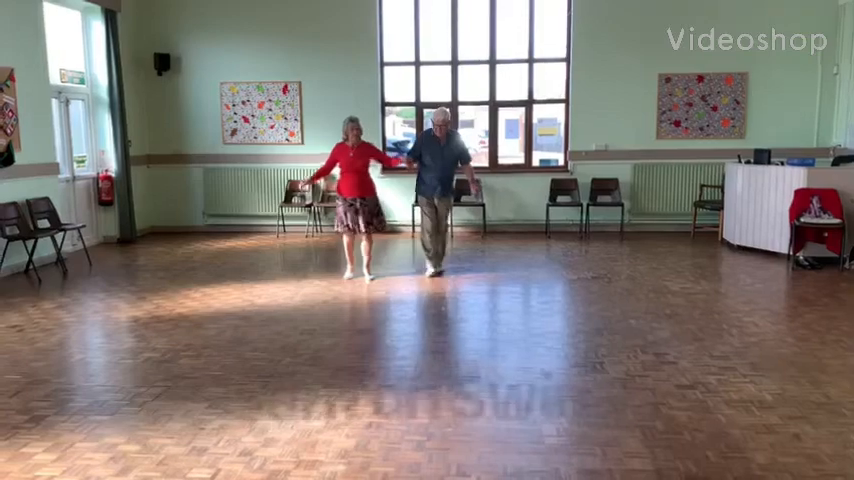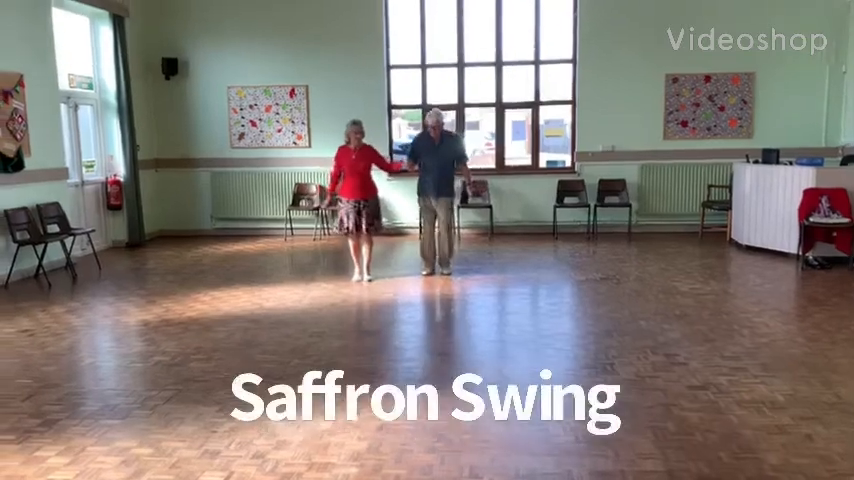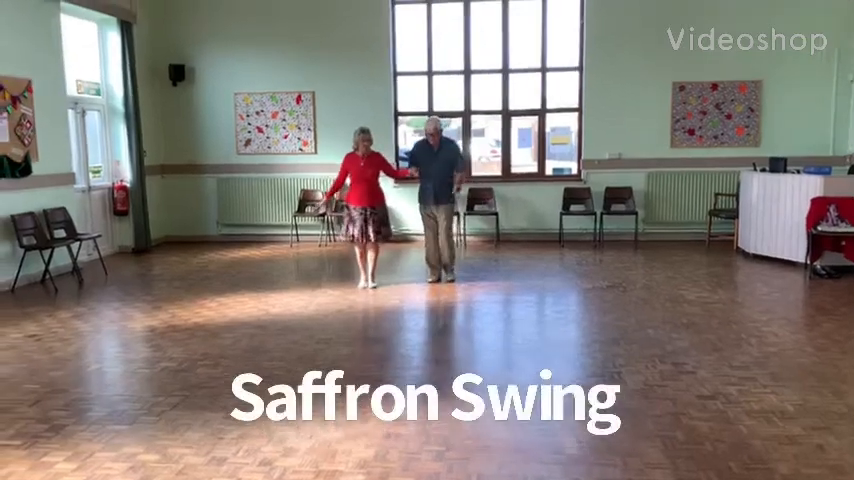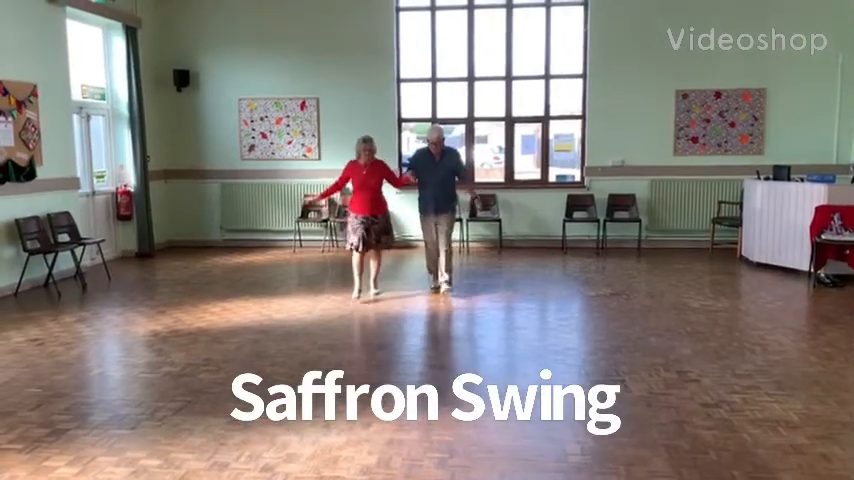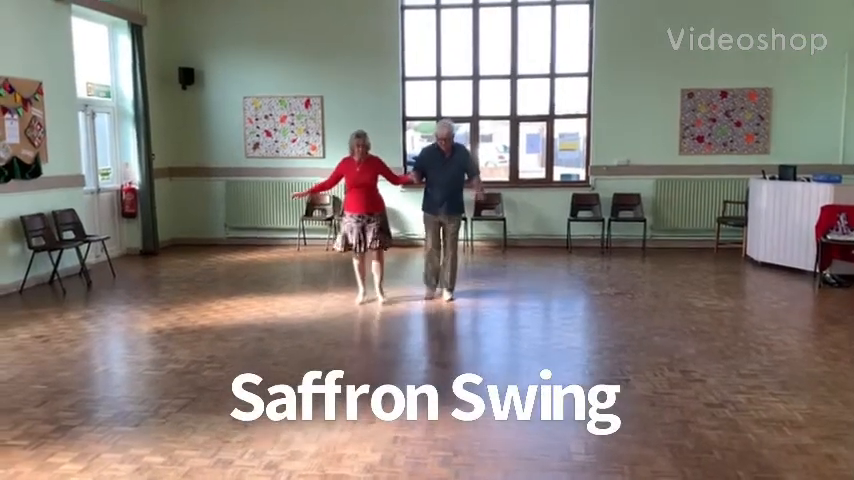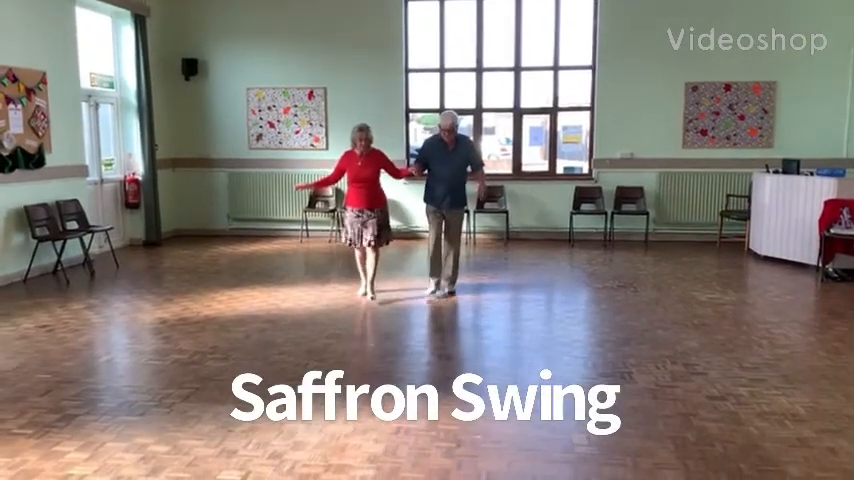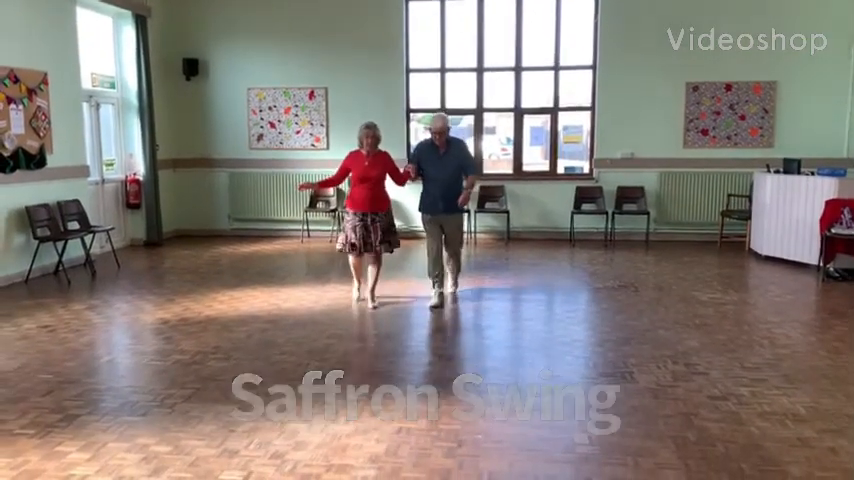
dt=0.5s
person 1, frame 1
left shoulder: (456, 138)
right shoulder: (424, 138)
left elbow: (465, 163)
right elbow: (412, 158)
left wrist: (472, 181)
right wrist: (408, 161)
left hip: (445, 191)
right hip: (425, 190)
left knee: (441, 228)
right knee: (427, 227)
left ankle: (438, 261)
right ankle: (430, 263)
person 1, frame 2
left shoulder: (453, 139)
right shoulder: (420, 139)
left elbow: (461, 164)
right elbow: (412, 161)
left wrist: (468, 182)
right wrist: (410, 165)
left hip: (445, 192)
right hip: (425, 191)
left knee: (445, 229)
right knee: (427, 229)
left ankle: (445, 263)
right ankle: (428, 264)
person 1, frame 3
left shoulder: (451, 146)
right shoulder: (419, 147)
left elbow: (459, 170)
right elbow: (412, 167)
left wrist: (457, 185)
right wrist: (414, 170)
left hip: (445, 199)
right hip: (426, 199)
left knee: (446, 235)
right knee: (430, 236)
left ankle: (449, 269)
right ankle: (434, 271)
person 1, frame 4
left shoulder: (453, 155)
right shoulder: (419, 156)
left elbow: (464, 178)
right elbow: (410, 176)
left wrist: (474, 196)
right wrist: (410, 176)
left hip: (446, 209)
right hip: (426, 208)
left knee: (444, 245)
right knee: (430, 245)
left ankle: (444, 280)
right ankle: (435, 277)
person 1, frame 5
left shoulder: (462, 152)
right shoulder: (427, 153)
left elbow: (473, 174)
right elbow: (418, 175)
left wrist: (478, 189)
right wrist: (415, 177)
left hip: (454, 209)
right hip: (432, 209)
left knee: (450, 250)
right knee: (430, 248)
left ankle: (447, 289)
right ankle: (430, 285)
person 1, frame 6
left shoulder: (466, 144)
right shoulder: (430, 144)
left elbow: (477, 167)
right elbow: (420, 166)
left wrist: (481, 183)
right wrist: (416, 169)
left hip: (456, 202)
right hip: (434, 201)
left knee: (453, 243)
right knee: (434, 240)
left ankle: (449, 282)
right ankle: (434, 281)
person 1, frame 7
left shoulder: (459, 147)
right shoulder: (422, 148)
left elbow: (471, 172)
right elbow: (415, 174)
left wrist: (467, 190)
right wrist: (412, 172)
left hip: (453, 208)
right hip: (429, 208)
left knee: (454, 248)
right knee: (434, 251)
left ankle: (453, 279)
right ankle: (437, 293)
person 2, frame 1
left shoulder: (367, 147)
right shoulder: (339, 148)
left elbow: (386, 160)
right elbow: (326, 168)
left wrist: (400, 160)
right wrist: (311, 179)
left hip: (365, 195)
right hip: (346, 196)
left knee: (366, 232)
right knee: (347, 232)
left ankle: (366, 268)
right ankle: (350, 267)
person 2, frame 2
left shoulder: (369, 150)
right shoulder: (342, 151)
left elbow: (386, 166)
right elbow: (336, 175)
left wrist: (402, 165)
right wrist: (330, 194)
left hip: (367, 197)
right hip: (348, 198)
left knee: (367, 233)
right knee: (352, 234)
left ankle: (366, 269)
right ankle: (357, 269)
person 2, frame 3
left shoulder: (377, 157)
right shoulder: (349, 158)
left elbow: (393, 173)
right elbow: (340, 180)
left wrist: (408, 172)
right wrist: (328, 197)
left hip: (375, 204)
right hip: (355, 205)
left knee: (373, 241)
right knee: (358, 242)
left ankle: (371, 276)
right ankle: (363, 276)
person 2, frame 4
left shoulder: (380, 165)
right shoulder: (351, 166)
left elbow: (396, 182)
right elbow: (338, 184)
left wrist: (407, 179)
right wrist: (320, 196)
left hip: (378, 213)
right hip: (358, 214)
left knee: (376, 249)
right knee: (358, 250)
left ankle: (374, 282)
right ankle: (357, 286)
person 2, frame 5
left shoulder: (375, 162)
right shoulder: (345, 163)
left elbow: (394, 179)
right elbow: (329, 183)
left wrist: (409, 178)
right wrist: (308, 192)
left hip: (374, 213)
right hip: (353, 214)
left knee: (376, 250)
right knee: (357, 253)
left ankle: (378, 289)
right ankle: (361, 290)
person 2, frame 6
left shoulder: (377, 155)
right shoulder: (347, 157)
left elbow: (396, 173)
right elbow: (333, 178)
left wrist: (410, 170)
right wrist: (311, 185)
left hip: (375, 207)
right hip: (354, 208)
left knee: (372, 245)
right knee: (358, 246)
left ankle: (370, 284)
right ankle: (363, 281)
person 2, frame 7
left shoulder: (384, 157)
right shoulder: (352, 157)
left elbow: (400, 181)
right elbow: (336, 179)
left wrist: (408, 171)
right wrist: (315, 185)
left hip: (379, 211)
right hip: (355, 211)
left knee: (375, 252)
right knee: (354, 251)
left ankle: (371, 293)
right ankle: (358, 285)
